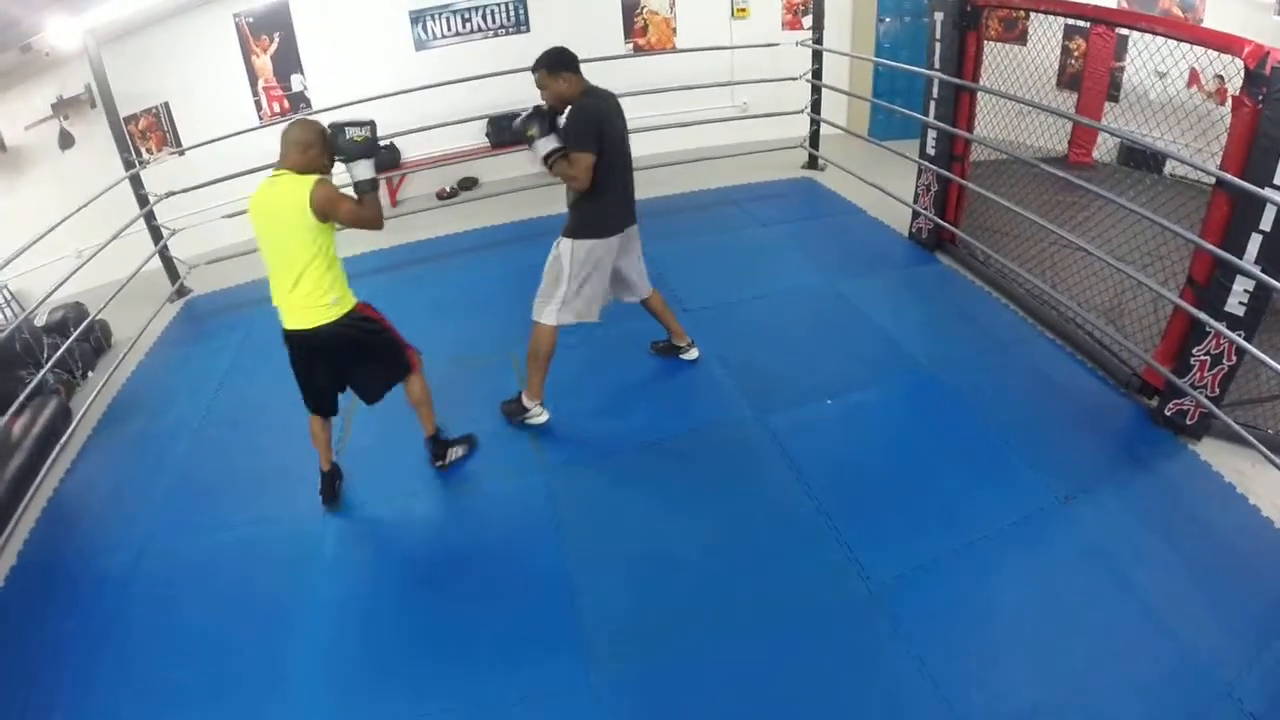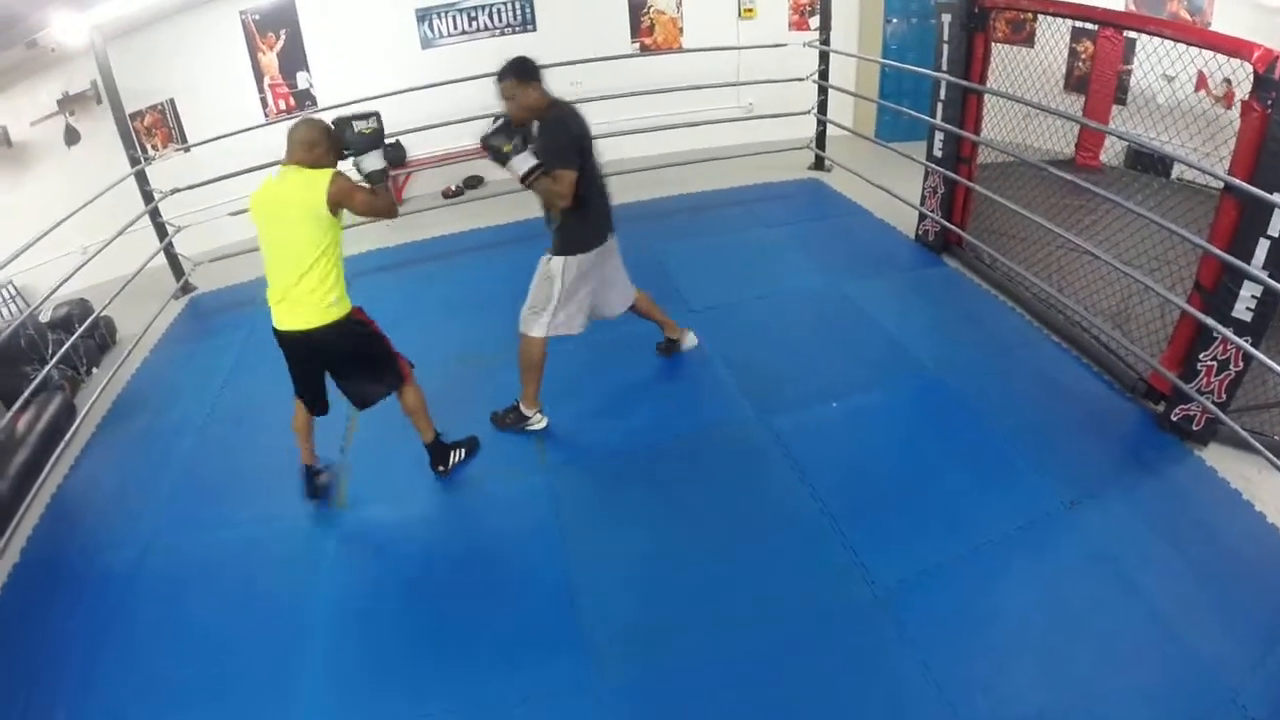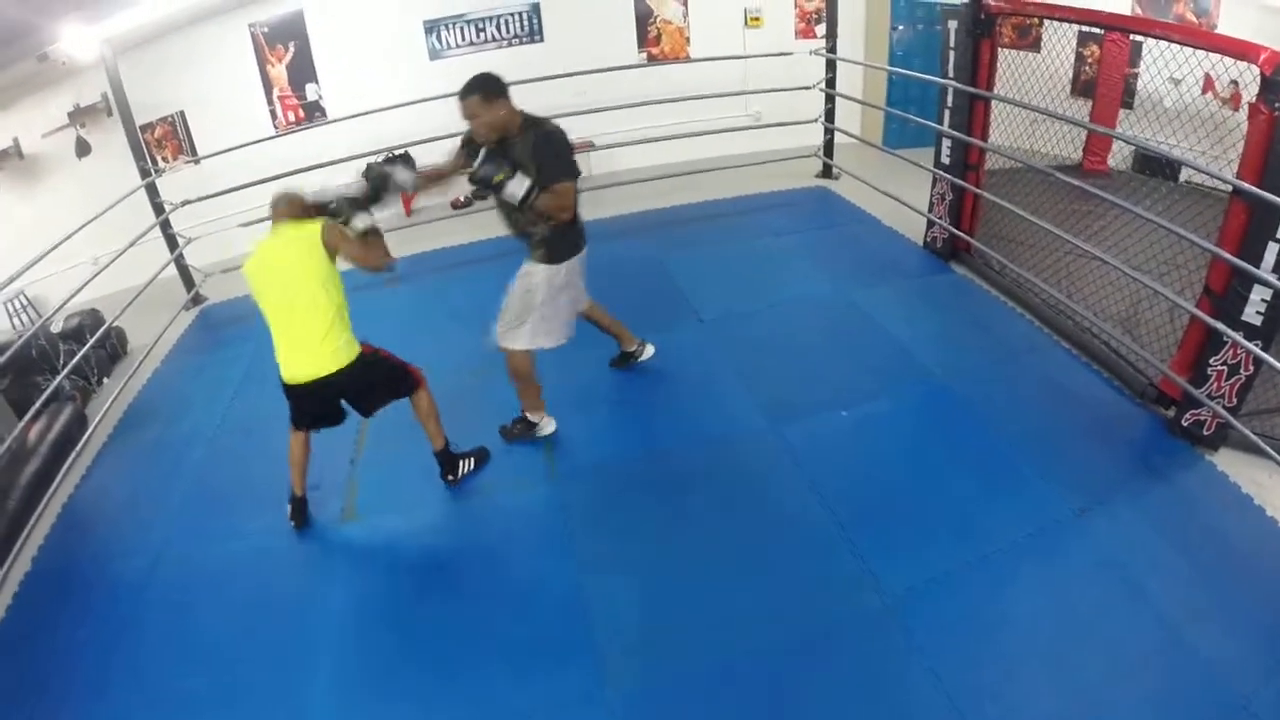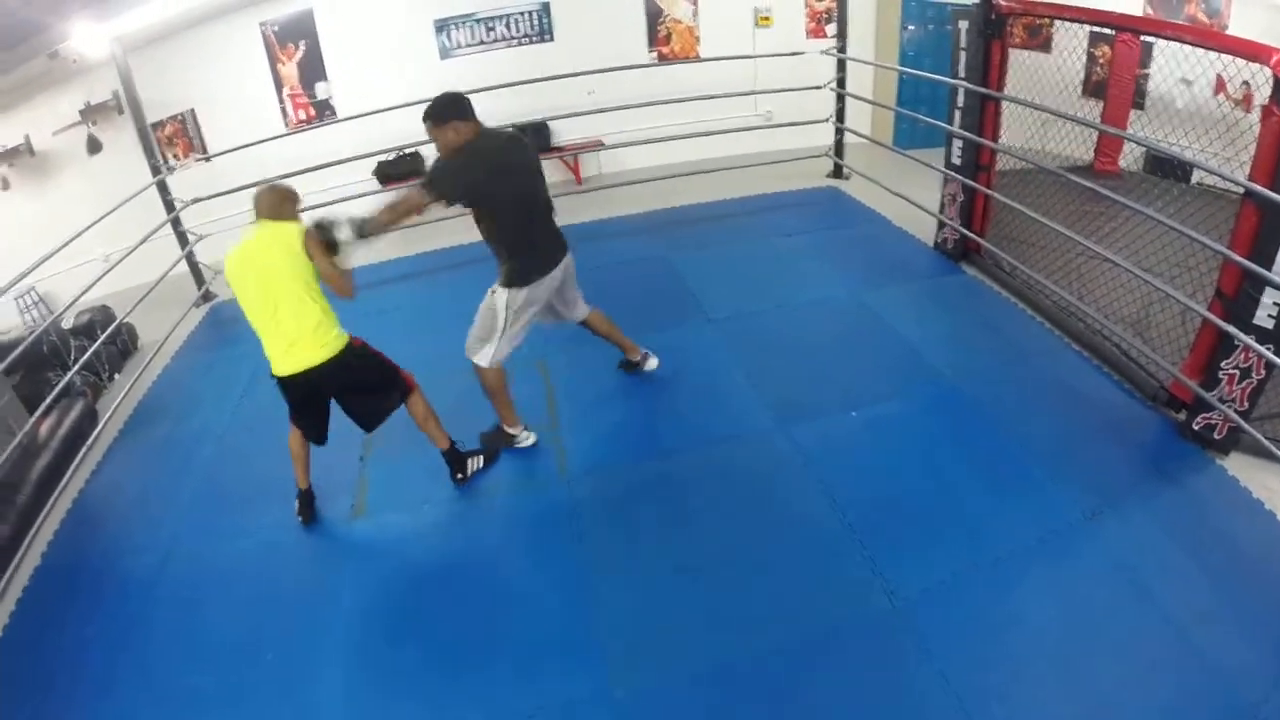
dt=0.2s
person 1, frame 1
left shoulder: (582, 113)
right shoulder: (606, 100)
left elbow: (579, 178)
left wrist: (543, 142)
right wrist: (555, 134)
left hip: (589, 231)
right hip: (622, 221)
left knee: (547, 312)
right knee: (638, 286)
left ankle: (531, 402)
right ankle: (682, 342)
person 1, frame 2
left shoulder: (557, 127)
right shoulder: (560, 115)
left elbow: (562, 195)
left wrist: (517, 159)
right wrist: (516, 149)
left hip: (575, 243)
right hip: (598, 232)
left knee: (533, 324)
right knee: (618, 293)
left ankle: (529, 410)
right ankle: (678, 335)
person 1, frame 3
left shoulder: (547, 138)
right shoulder: (485, 139)
left elbow: (563, 210)
right elbow: (448, 170)
left wrist: (511, 185)
left hip: (554, 253)
right hip: (546, 247)
left knee: (512, 337)
right knee: (574, 304)
left ankle: (536, 417)
right ankle: (633, 346)
person 1, frame 4
left shoulder: (466, 162)
right shoulder: (515, 144)
left elbow: (407, 206)
left wrist: (356, 227)
left hip: (523, 274)
right hip: (557, 256)
left knee: (483, 354)
right knee: (579, 311)
left ankle: (514, 430)
right ankle: (638, 355)
person 2, frame 1
left shoulder: (257, 199)
right shoulder: (316, 190)
right elbow: (373, 219)
right wrist: (363, 166)
left hip: (295, 328)
right hip: (339, 317)
left knee: (319, 407)
right knee: (409, 365)
left ankle: (329, 479)
right ankle: (438, 447)
person 2, frame 2
left shoulder: (259, 196)
right shoulder: (328, 184)
right elbow: (388, 209)
right wrist: (371, 158)
left hip: (286, 327)
right hip: (333, 320)
left knee: (305, 400)
right knee: (402, 376)
left ankle: (311, 473)
right ankle: (439, 453)
person 2, frame 3
left shoulder: (253, 264)
right shoulder: (320, 231)
right elbow: (380, 262)
right wrist: (363, 224)
left hip: (294, 375)
right hip: (342, 361)
left knee: (301, 427)
right knee: (415, 382)
left ankle: (297, 504)
right ankle: (449, 463)
person 2, frame 4
left shoulder: (231, 261)
right shoulder: (298, 235)
right elbow: (345, 289)
right wrist: (329, 254)
left hip: (286, 369)
right hip: (331, 352)
left knee: (298, 424)
right knee: (408, 389)
left ankle: (305, 499)
right ankle: (456, 462)
